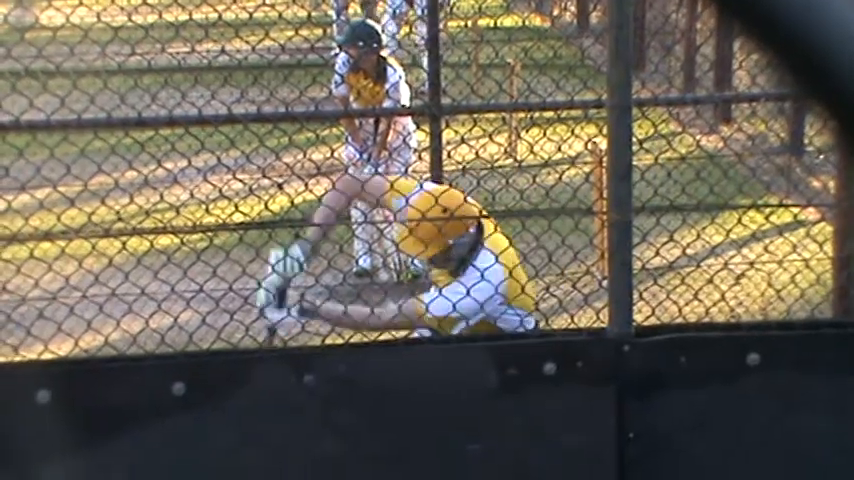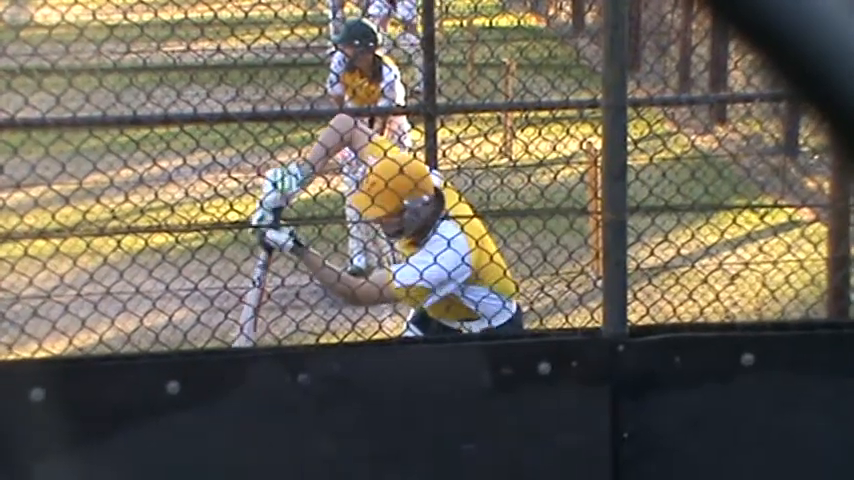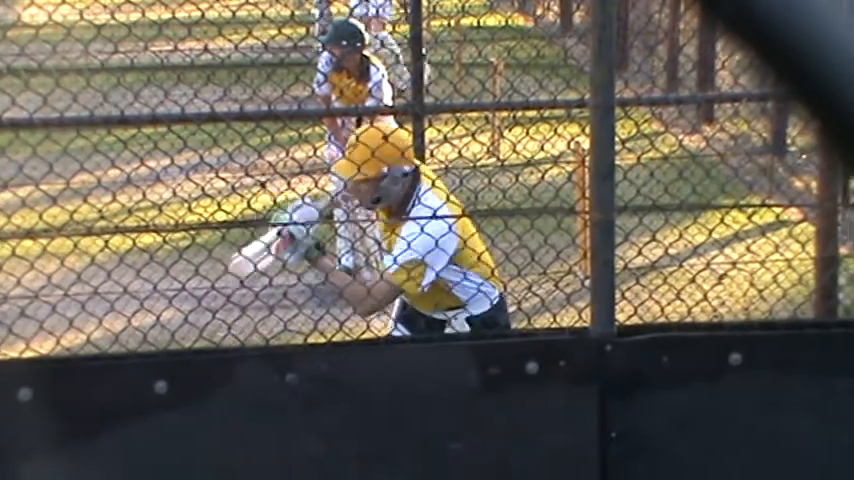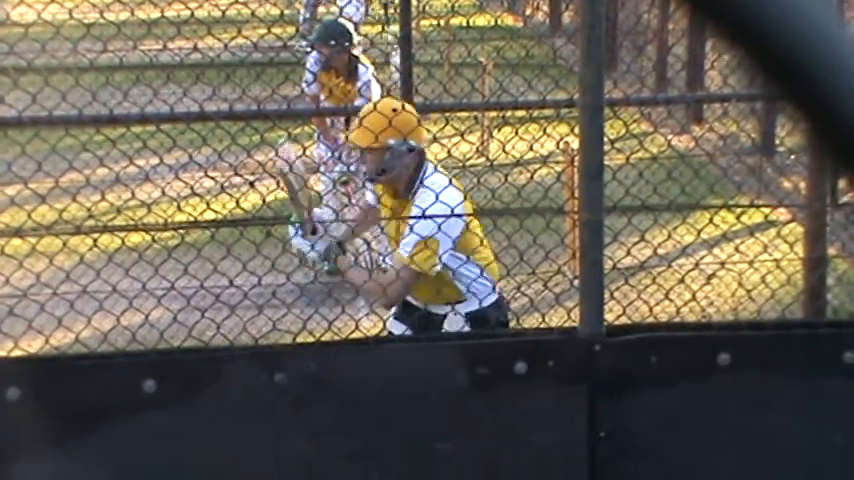
dt=0.2s
person 1, frame 1
left shoulder: (392, 74)
right shoulder: (345, 62)
left elbow: (387, 120)
right elbow: (343, 105)
left wrist: (378, 158)
right wrist: (358, 144)
left hip: (394, 130)
right hip: (360, 129)
left ankle: (409, 258)
right ankle: (365, 256)
person 1, frame 2
left shoulder: (387, 73)
right shoulder: (341, 61)
left elbow: (384, 125)
right elbow: (338, 104)
left hip: (391, 128)
right knee: (355, 192)
right ankle: (360, 256)
person 1, frame 3
left shoulder: (375, 73)
right shoulder: (328, 62)
left elbow: (373, 119)
right elbow: (325, 103)
right wrist: (340, 142)
right hip: (343, 125)
right knee: (344, 190)
right ankle: (348, 255)
person 1, frame 4
left shoulder: (362, 72)
right shoulder: (315, 61)
right elbow: (312, 101)
left wrist: (345, 156)
right wrist: (326, 140)
right hip: (328, 121)
right knee: (330, 187)
person 2, frame 1
left shoulder: (481, 283)
right shoulder: (438, 205)
left elbow: (385, 320)
right elbow: (352, 185)
left wrist: (305, 310)
right wrist: (305, 245)
right hip: (453, 330)
person 2, frame 2
left shoulder: (443, 255)
right shoulder: (417, 179)
left elbow: (357, 294)
right elbow: (346, 125)
left wrist: (296, 248)
right wrist: (296, 173)
left hip: (486, 331)
right hip: (437, 313)
person 2, frame 3
left shoulder: (427, 229)
right shoulder: (398, 171)
left elbow: (364, 302)
left wrist: (314, 255)
left hip: (471, 320)
right hip: (419, 307)
person 2, frame 4
left shoulder: (437, 206)
right shoulder: (388, 173)
left elbow: (387, 294)
right elbow: (367, 216)
left wrist: (335, 257)
right wrist: (332, 243)
left hip: (469, 317)
right hip: (418, 305)
